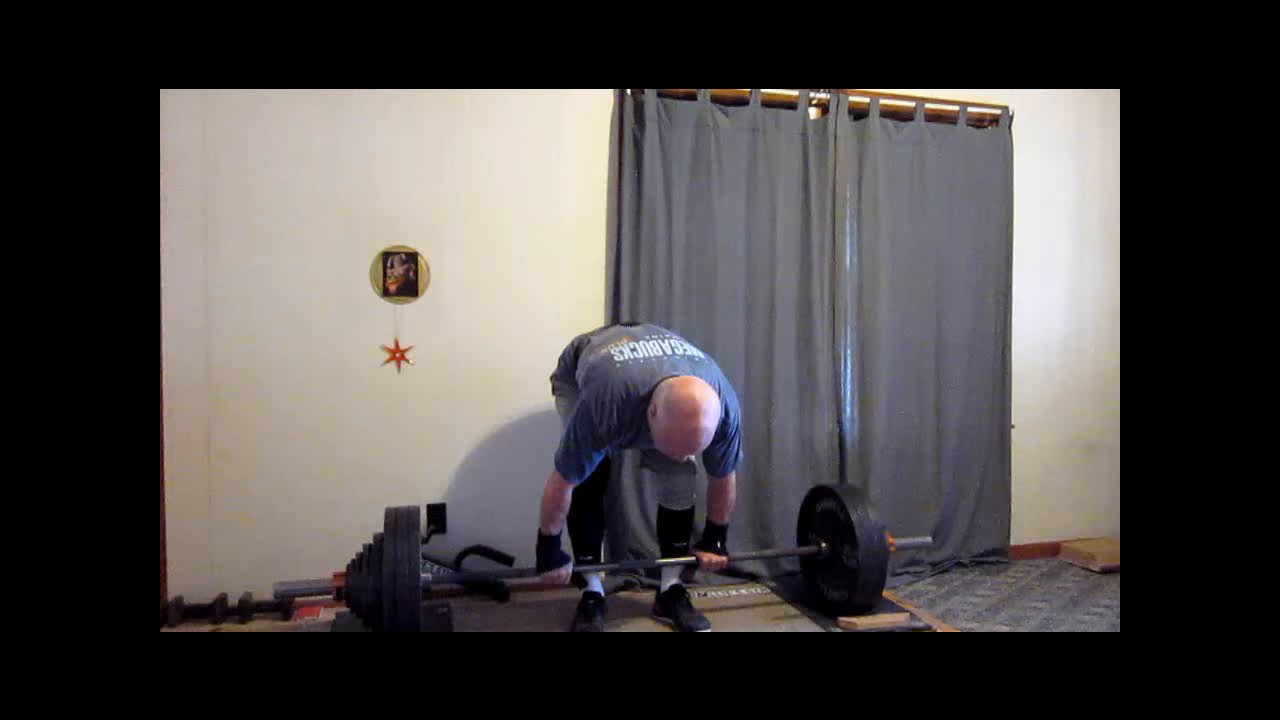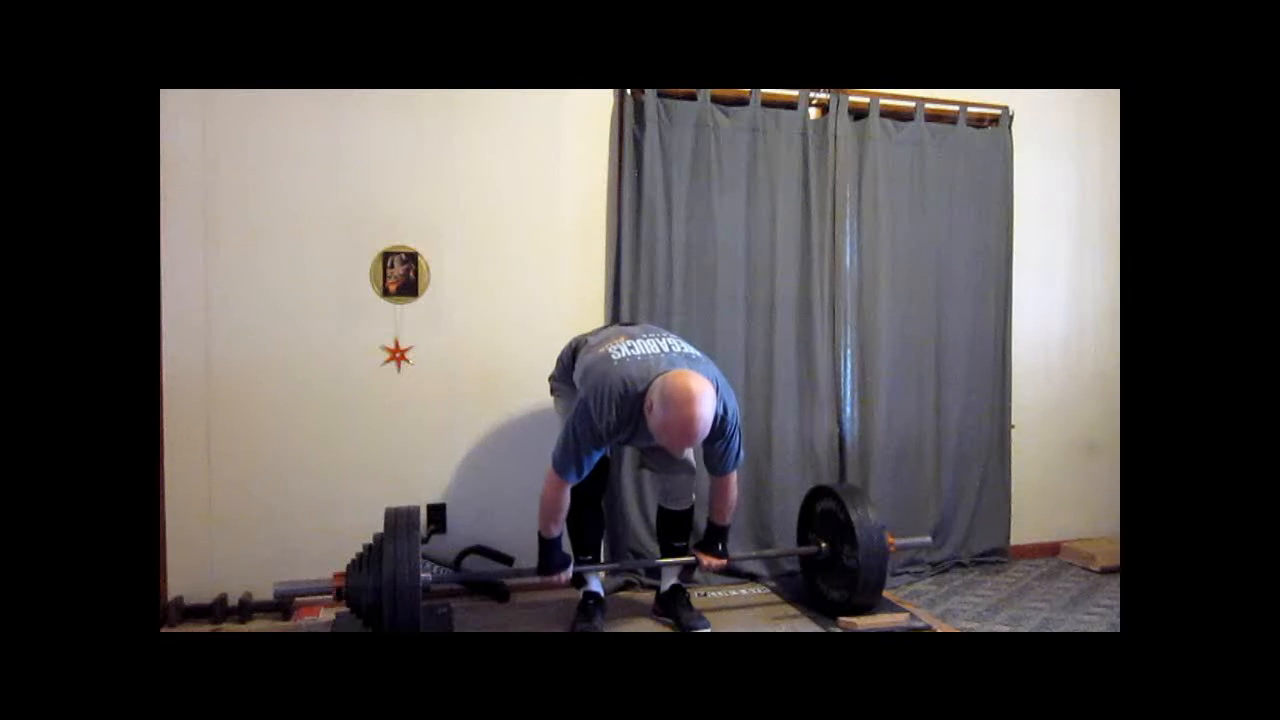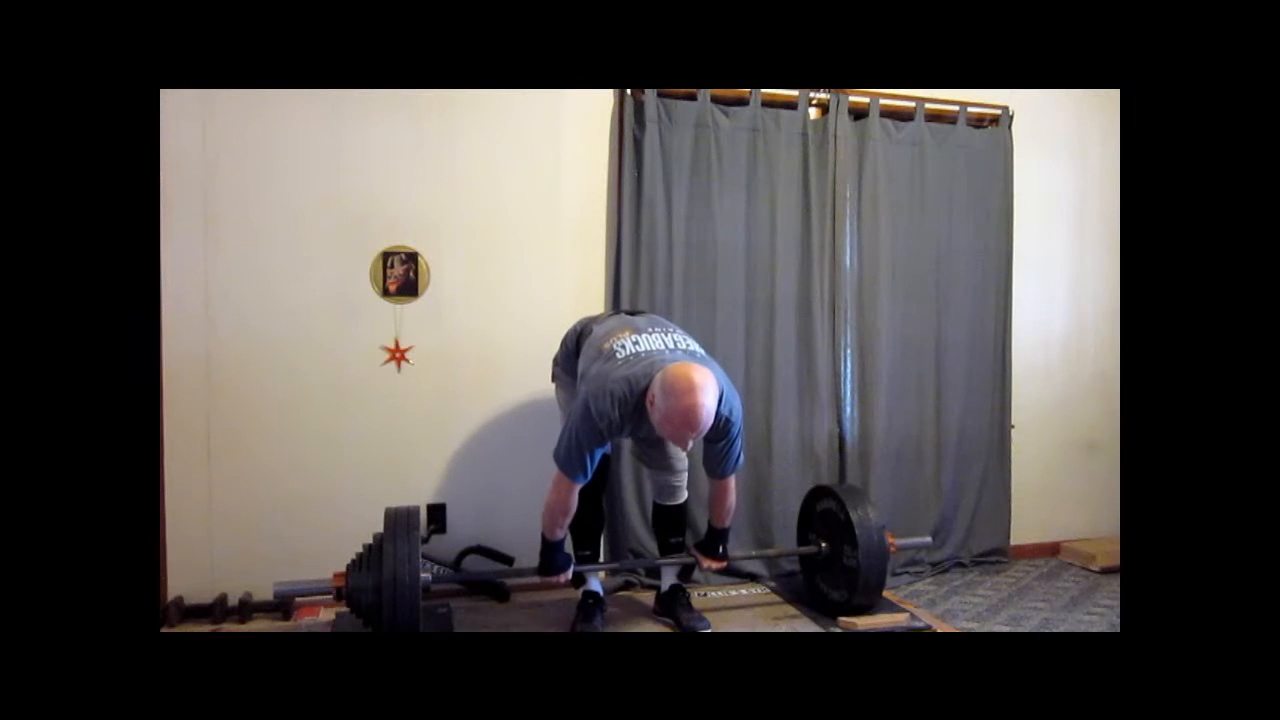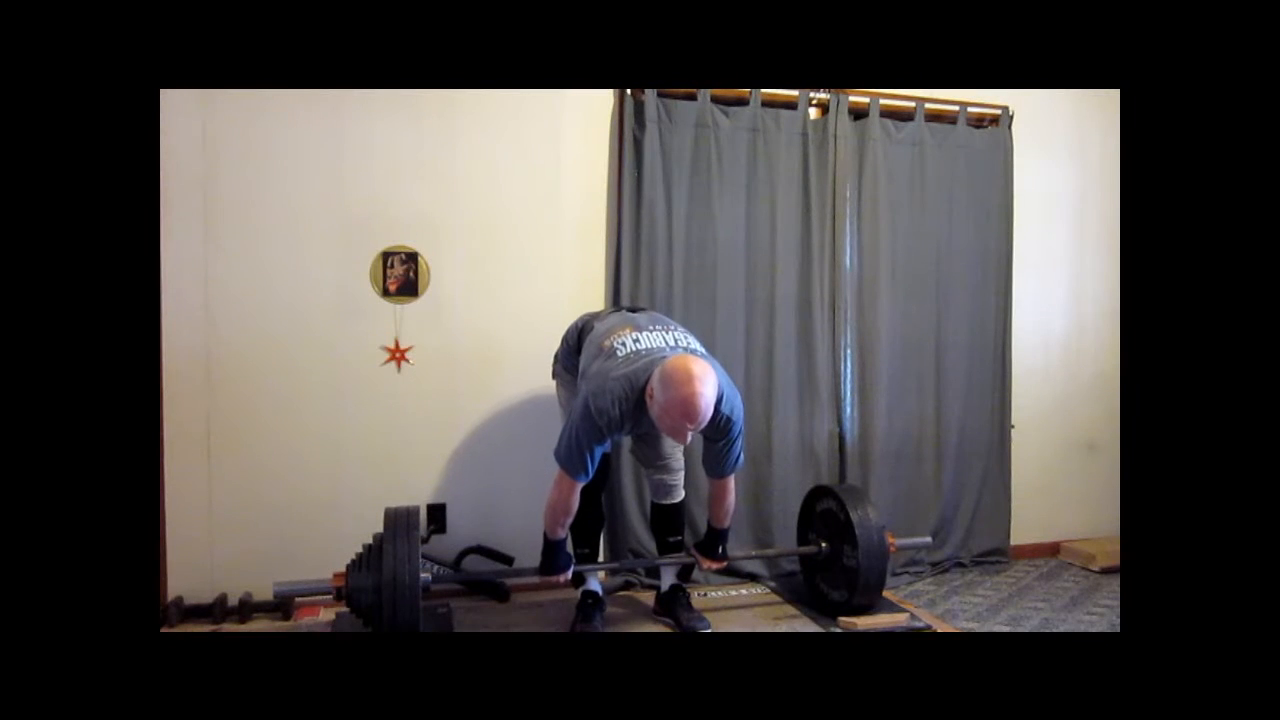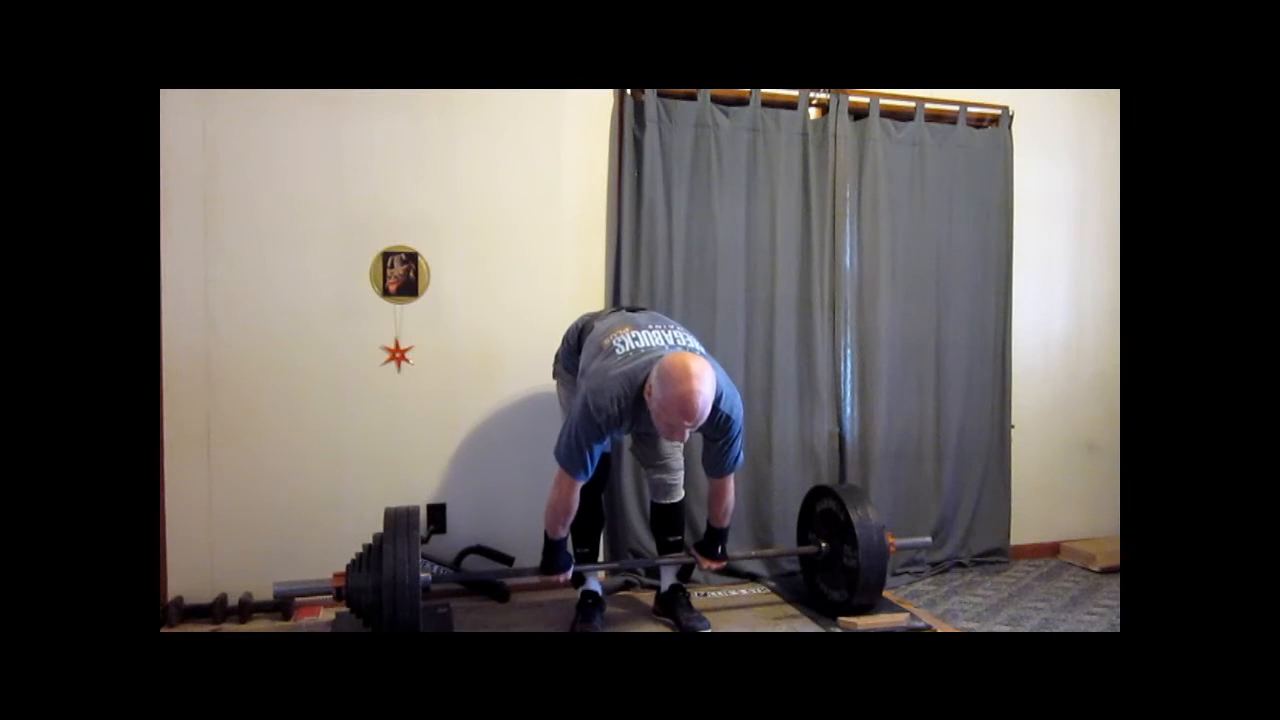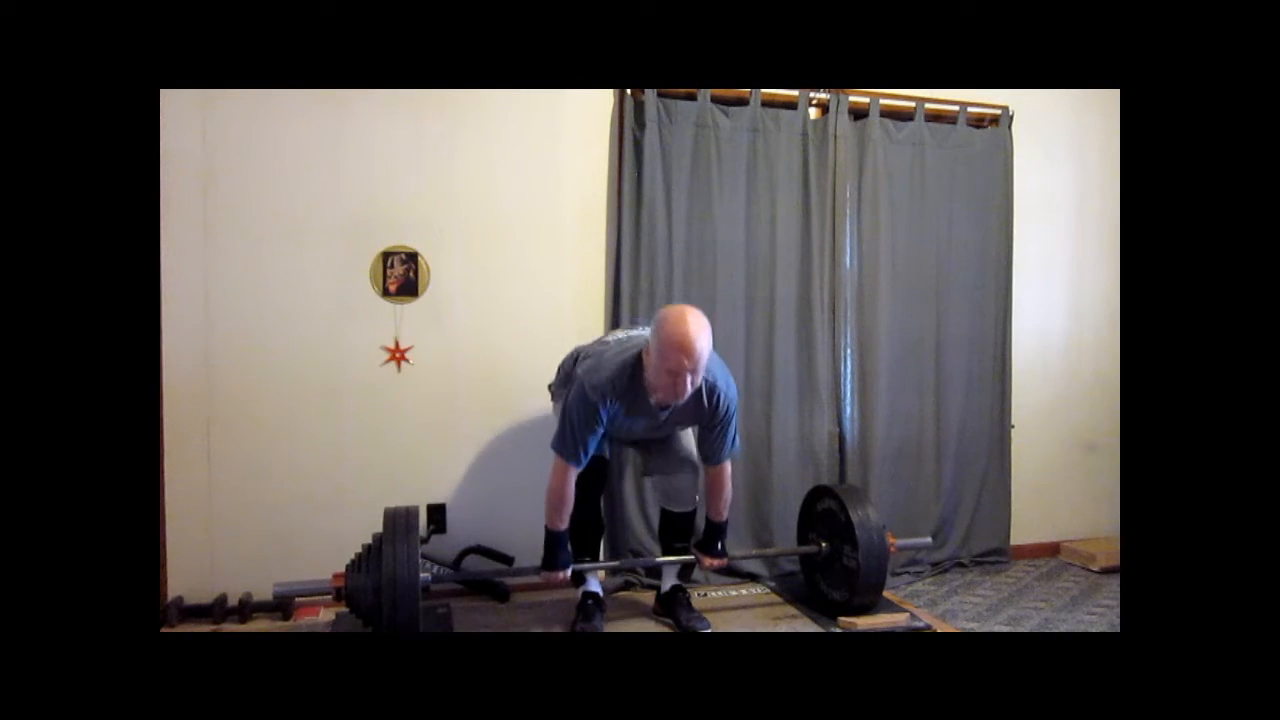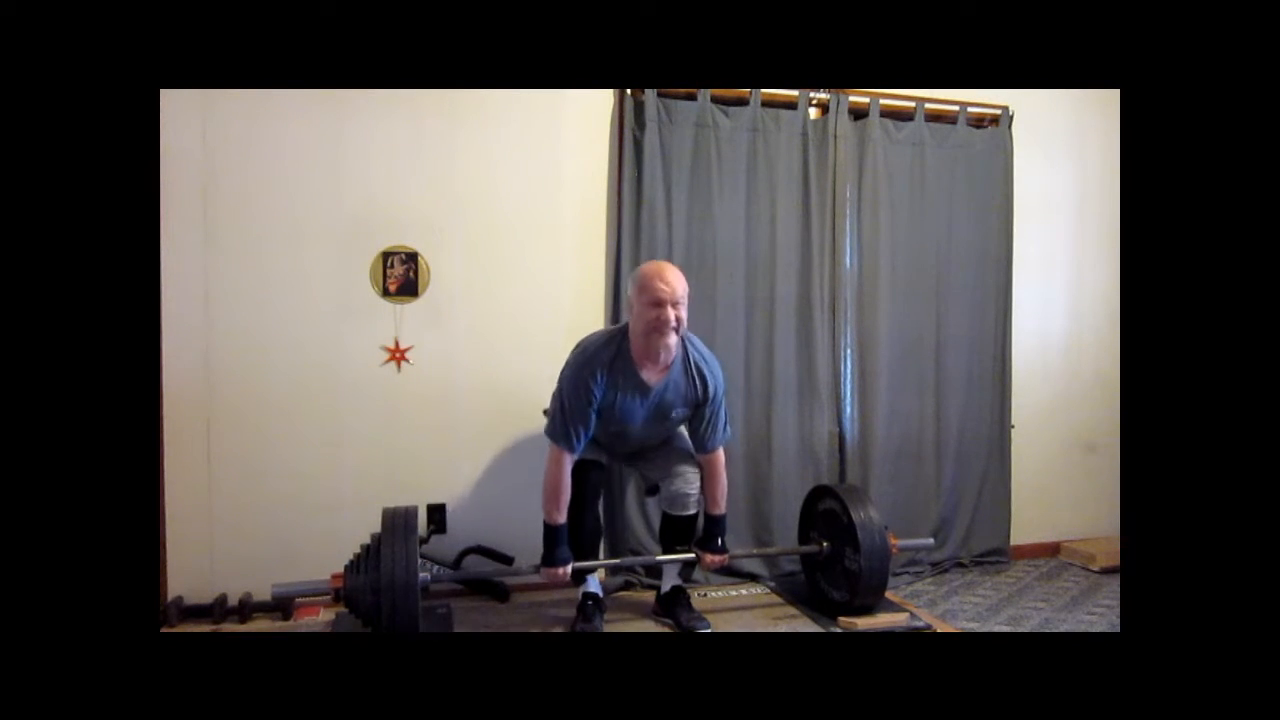
dt=0.3s
person 1, frame 1
left shoulder: (722, 405)
right shoulder: (604, 406)
left elbow: (723, 478)
right elbow: (562, 484)
left wrist: (714, 540)
right wrist: (549, 552)
right hip: (579, 376)
left knee: (681, 478)
right knee: (588, 482)
left ankle: (671, 589)
right ankle: (591, 592)
person 1, frame 2
left shoulder: (719, 401)
right shoulder: (600, 403)
left elbow: (724, 477)
right elbow: (559, 483)
left wrist: (715, 542)
right wrist: (551, 554)
right hip: (576, 376)
left knee: (680, 479)
right knee: (587, 481)
left ankle: (671, 590)
right ankle: (591, 592)
person 1, frame 3
left shoulder: (725, 404)
right shoulder: (604, 401)
left elbow: (723, 481)
right elbow: (566, 485)
left wrist: (715, 543)
right wrist: (552, 554)
left knee: (672, 476)
right knee: (589, 480)
left ankle: (671, 590)
right ankle: (590, 591)
person 1, frame 4
left shoulder: (725, 403)
right shoulder: (604, 399)
left elbow: (722, 480)
right elbow: (569, 483)
left wrist: (715, 543)
right wrist: (554, 554)
right hip: (580, 354)
left knee: (669, 475)
right knee: (590, 477)
left ankle: (670, 590)
right ankle: (590, 591)
person 1, frame 5
left shoulder: (724, 402)
right shoulder: (603, 398)
left elbow: (722, 480)
right elbow: (568, 483)
left wrist: (714, 543)
right wrist: (555, 554)
right hip: (580, 355)
left knee: (669, 473)
right knee: (589, 478)
left ankle: (670, 589)
right ankle: (590, 591)
person 1, frame 6
left shoulder: (719, 386)
right shoulder: (598, 379)
left elbow: (718, 468)
right elbow: (566, 470)
left wrist: (714, 539)
right wrist: (555, 550)
right hip: (578, 387)
left knee: (683, 479)
right knee: (587, 483)
left ankle: (671, 591)
right ankle: (590, 593)
person 1, frame 7
left shoulder: (703, 368)
right shoulder: (591, 361)
left elbow: (712, 455)
right elbow: (562, 457)
left wrist: (715, 534)
right wrist: (554, 545)
left hip: (658, 438)
right hip: (592, 439)
left knee: (687, 482)
right knee: (583, 485)
left ankle: (671, 591)
right ankle: (589, 594)
